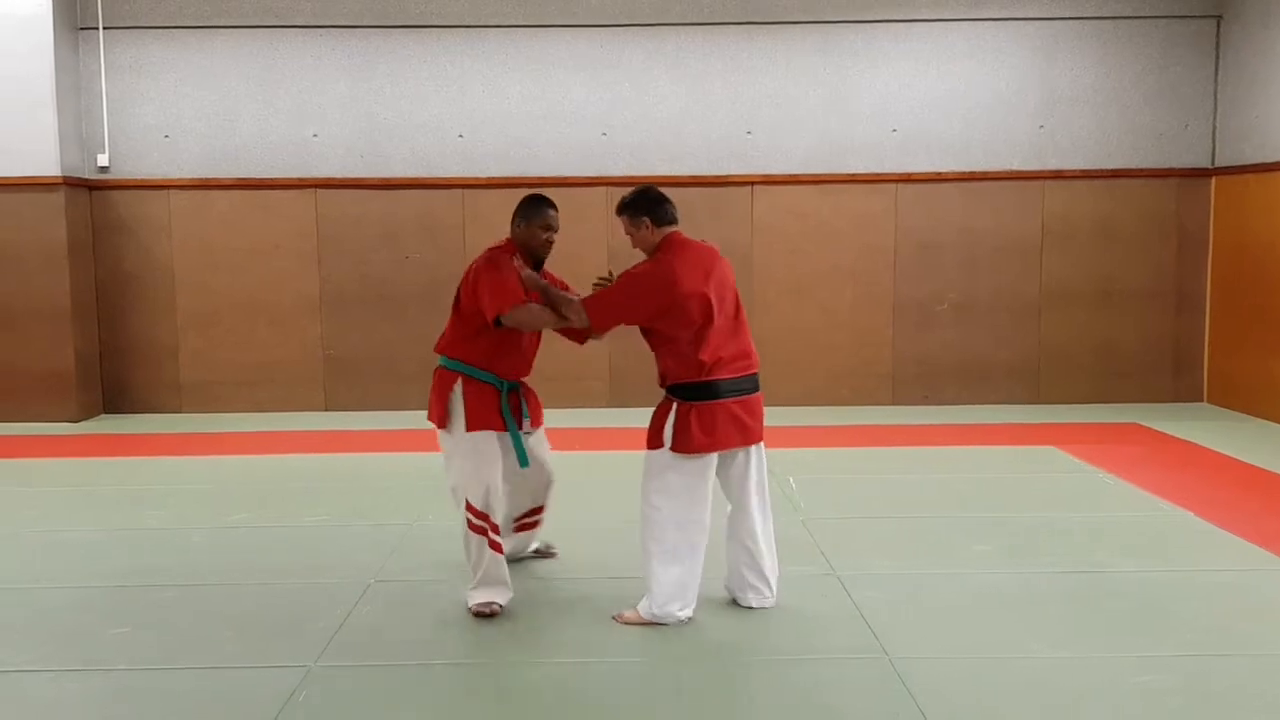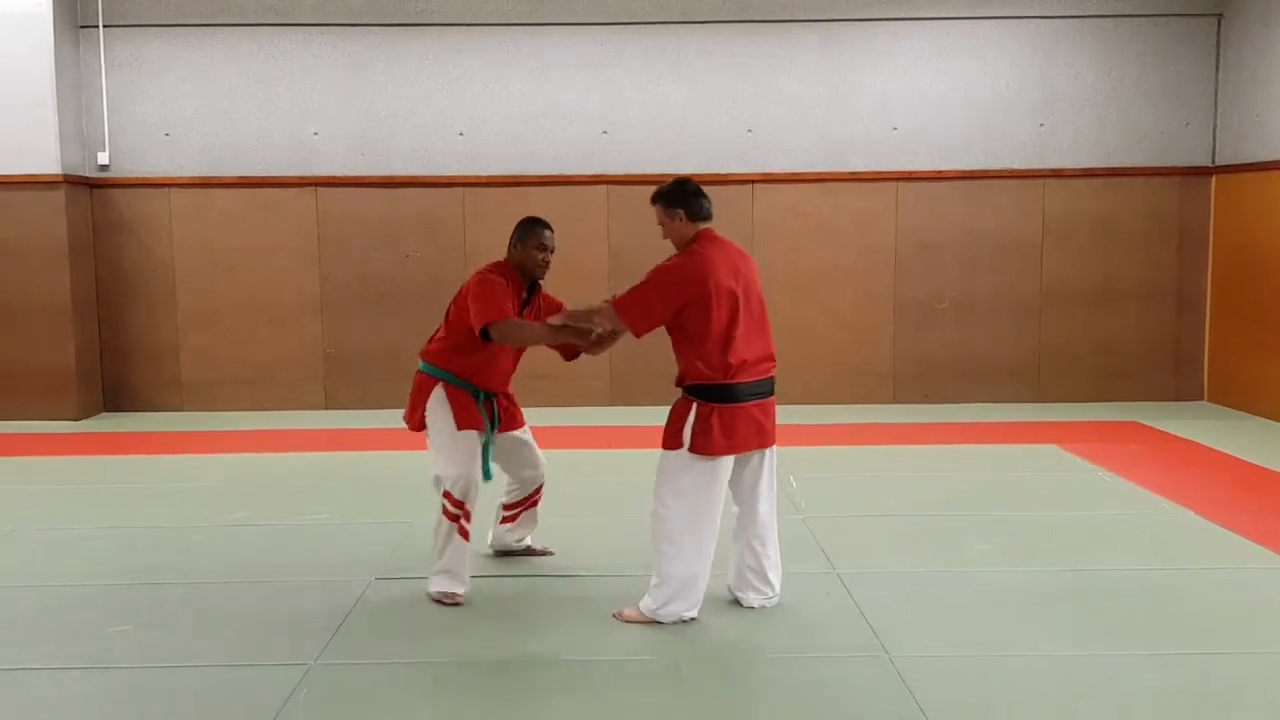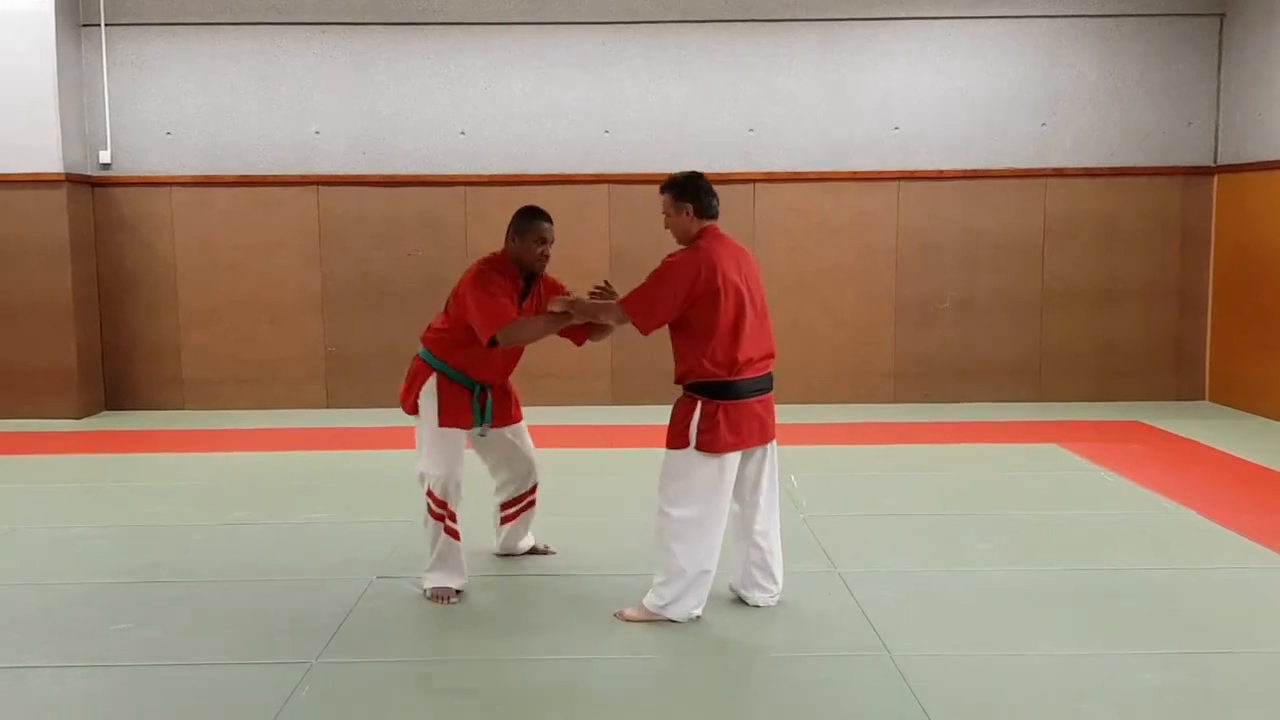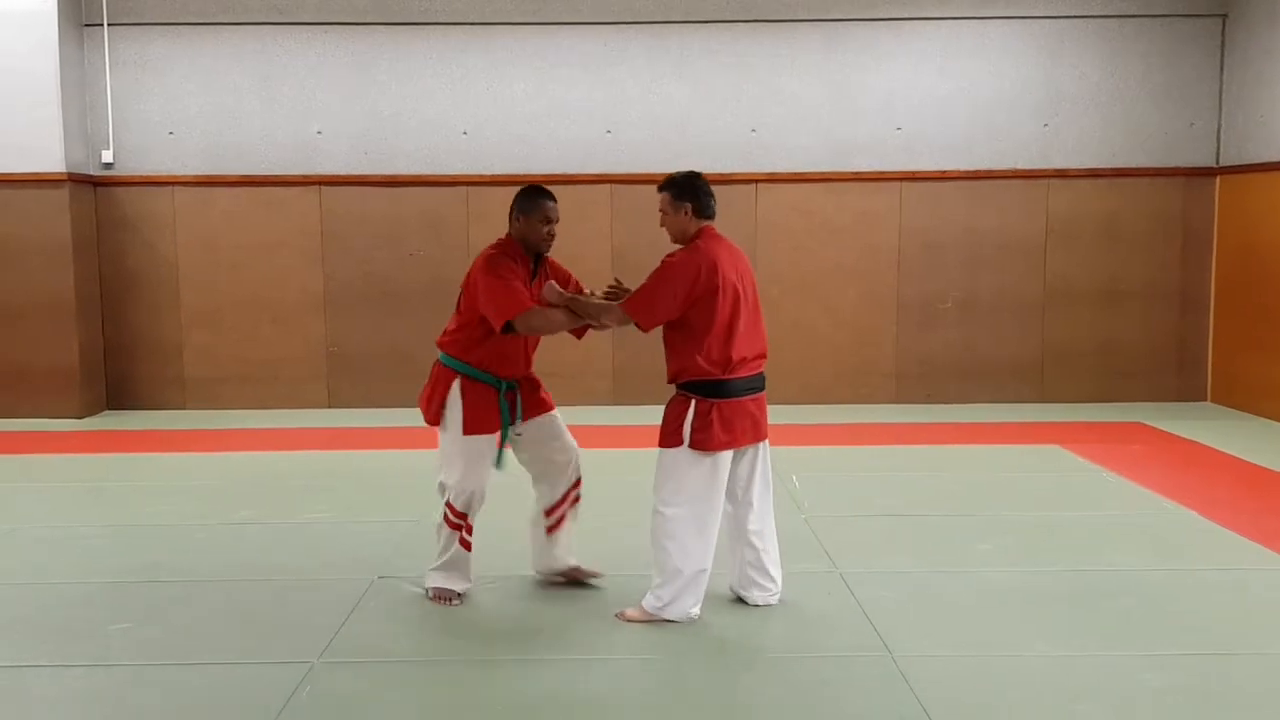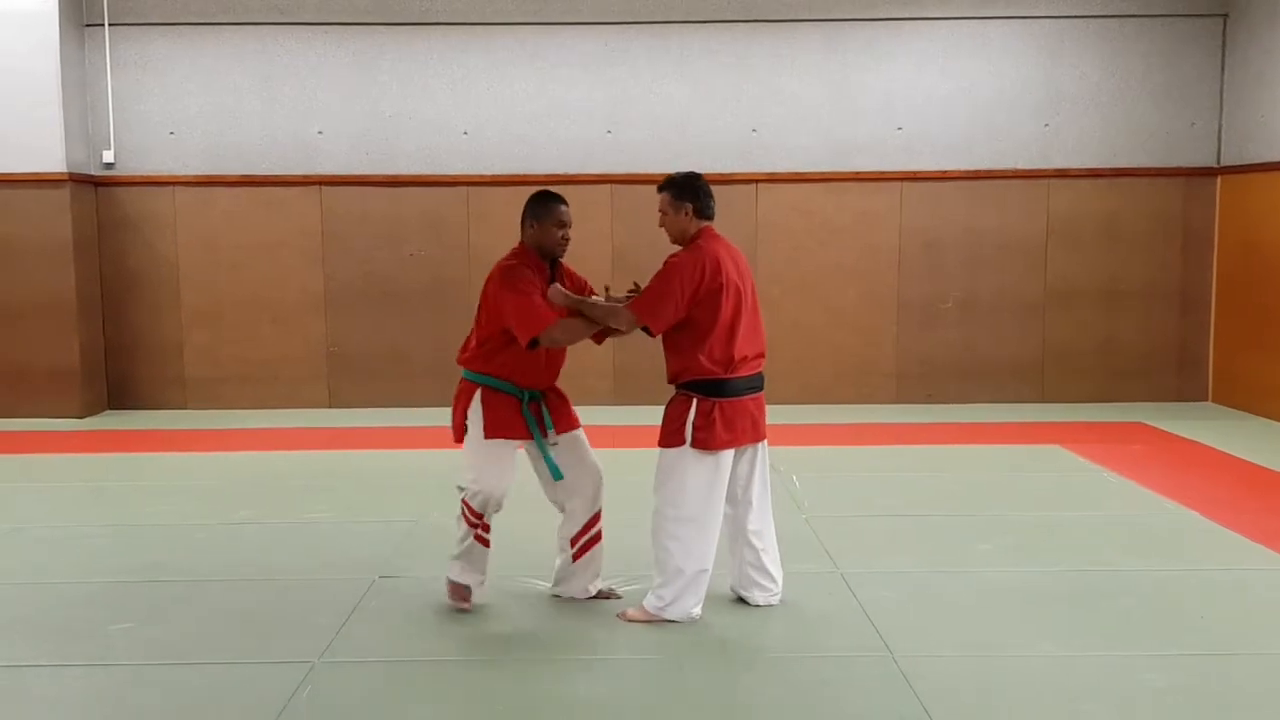
dt=0.2s
person 1, frame 1
left shoulder: (652, 274)
right shoulder: (713, 256)
left elbow: (580, 317)
left wrist: (538, 284)
right wrist: (619, 292)
left hip: (696, 404)
right hip: (743, 395)
left knee: (672, 506)
right knee: (749, 500)
left ankle: (665, 603)
right ankle: (756, 588)
person 1, frame 2
left shoulder: (682, 268)
right shoulder: (740, 258)
left elbow: (613, 317)
left wrist: (565, 317)
right wrist: (623, 316)
left hip: (712, 407)
right hip: (758, 399)
left knee: (681, 506)
right knee: (756, 503)
left ankle: (668, 603)
right ankle: (758, 588)
person 1, frame 3
left shoulder: (688, 263)
right shoulder: (739, 255)
left elbow: (621, 315)
left wrist: (570, 305)
right wrist: (619, 298)
left hip: (714, 404)
right hip: (755, 397)
left knee: (686, 505)
right knee: (756, 500)
left ankle: (673, 601)
right ankle: (760, 586)
person 1, frame 4
left shoulder: (687, 262)
right shoulder: (733, 255)
left elbow: (622, 316)
left wrist: (564, 298)
right wrist: (636, 297)
left hip: (707, 404)
right hip: (747, 396)
left knee: (682, 505)
right knee: (749, 500)
left ankle: (671, 602)
right ankle: (760, 586)
person 1, frame 5
left shoulder: (690, 261)
right shoulder: (730, 255)
left elbow: (628, 320)
left wrist: (569, 299)
right wrist: (645, 299)
left hip: (707, 403)
right hip: (745, 396)
left knee: (684, 506)
right knee: (747, 500)
left ankle: (672, 602)
right ankle: (761, 585)
person 2, frame 1
left shoulder: (542, 276)
right shoulder: (495, 264)
left elbow: (586, 325)
right elbow: (515, 316)
left hip: (509, 389)
right hip: (465, 387)
left knee: (535, 474)
right knee: (479, 486)
left ankle: (516, 542)
right ankle: (486, 589)
person 2, frame 2
left shoulder: (539, 298)
right shoulder: (488, 283)
left elbow: (585, 346)
right elbow: (503, 332)
left wrist: (609, 330)
right wrist: (568, 332)
left hip: (491, 395)
right hip: (447, 389)
left knee: (530, 467)
right knee: (460, 477)
left ankle: (511, 538)
right ankle: (446, 579)
person 2, frame 3
left shoulder: (543, 285)
right shoulder: (484, 277)
left elbow: (593, 330)
right elbow: (510, 334)
right wrist: (567, 315)
left hip: (491, 388)
right hip: (445, 382)
left knee: (520, 466)
right knee: (444, 476)
left ankle: (514, 539)
right ankle: (443, 574)
person 2, frame 4
left shoulder: (548, 270)
right shoulder: (494, 264)
left elbow: (584, 314)
right elbow: (528, 322)
right wrist: (589, 312)
left hip: (516, 386)
right hip: (469, 385)
left knee: (562, 462)
right knee: (466, 487)
left ankle: (554, 558)
right ankle: (449, 577)
person 2, frame 5
left shoulder: (563, 276)
right shoulder: (511, 275)
left elbow: (603, 325)
right elbow: (550, 336)
left hip: (541, 399)
right hip: (493, 397)
left knee: (584, 484)
right knee: (486, 490)
left ankle: (577, 580)
right ankle: (464, 571)
